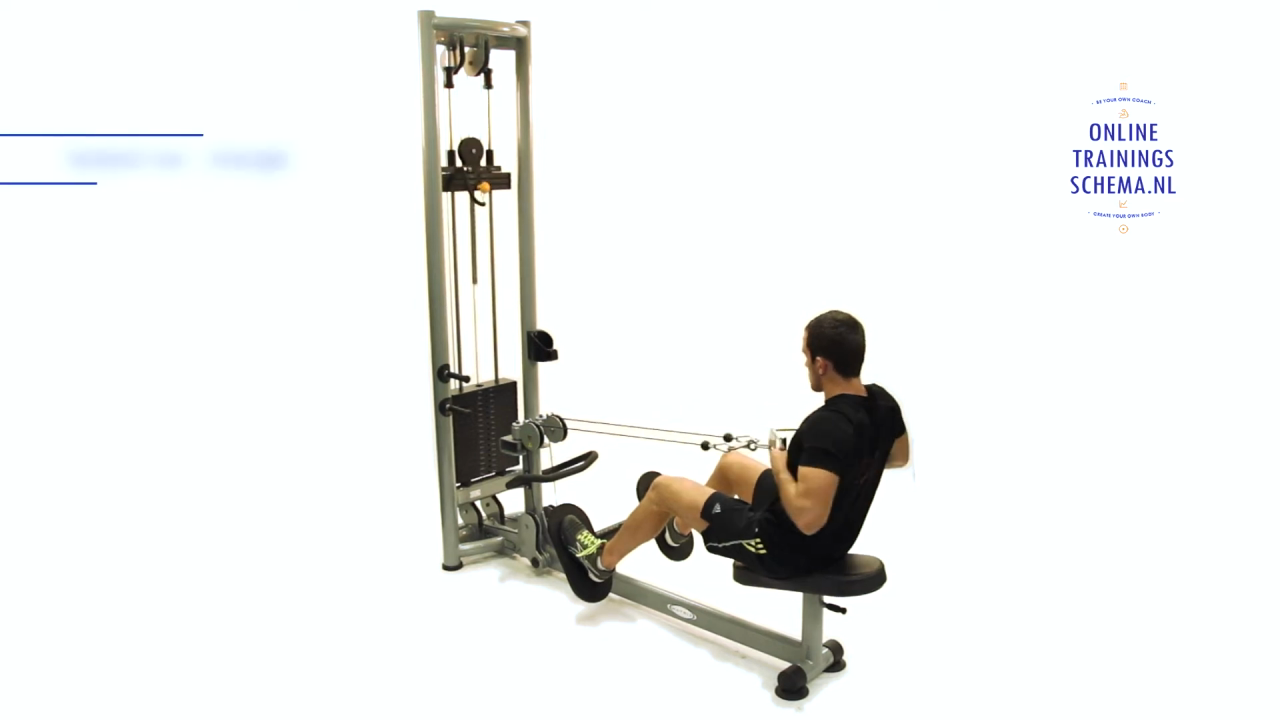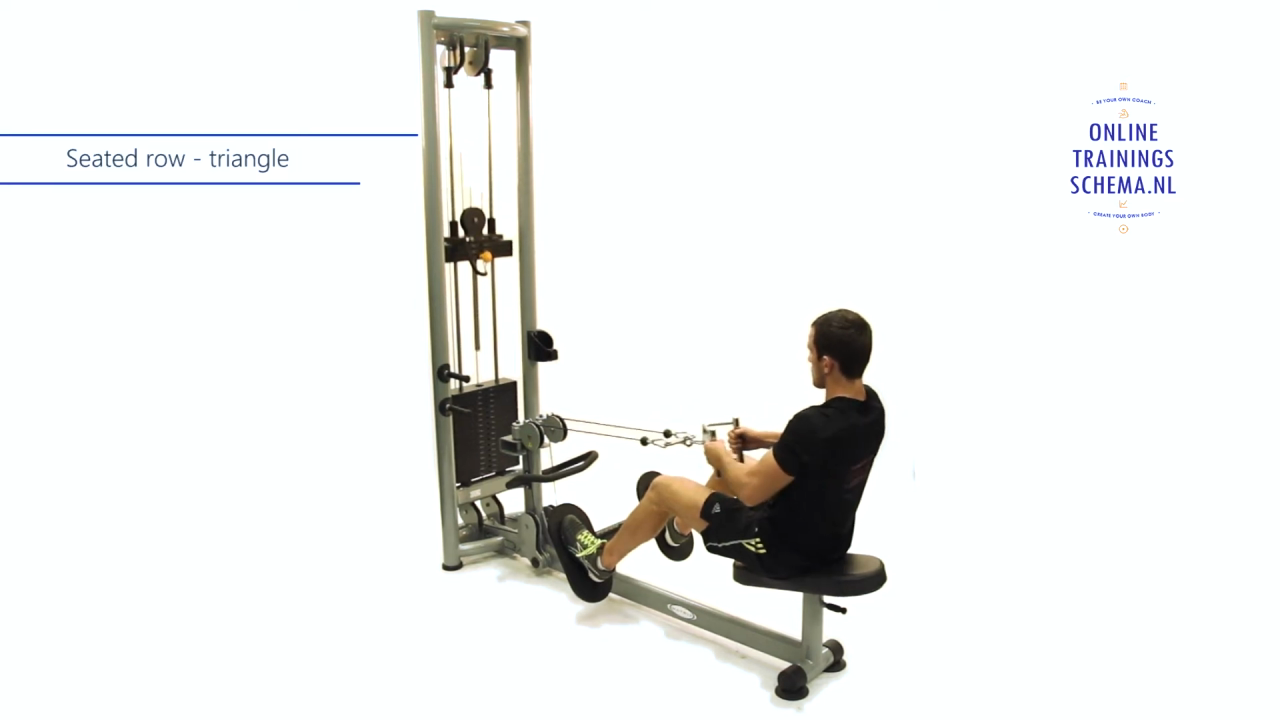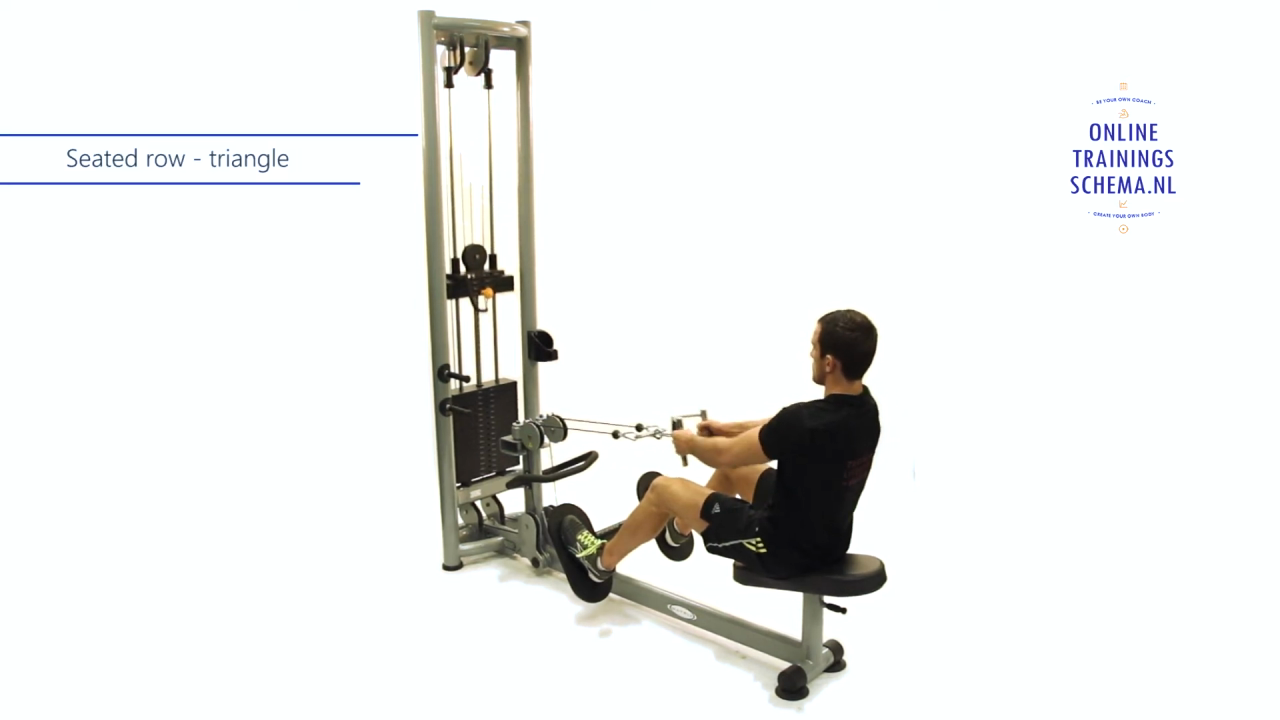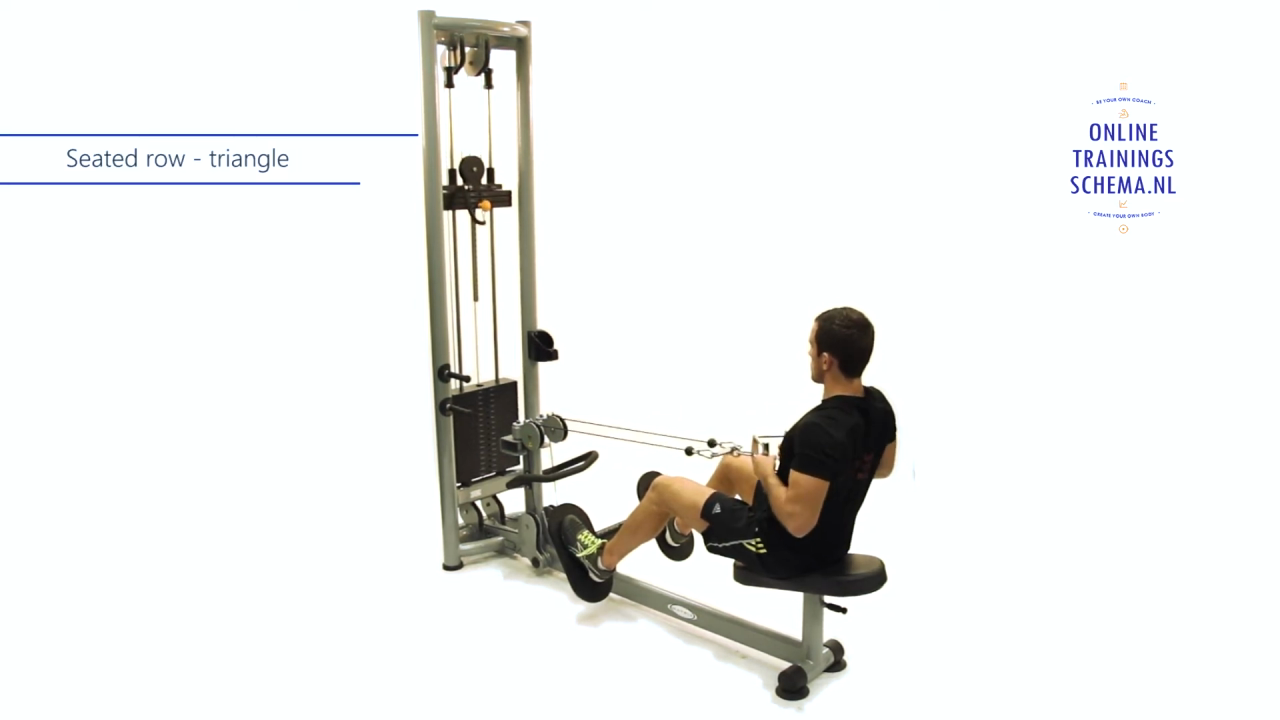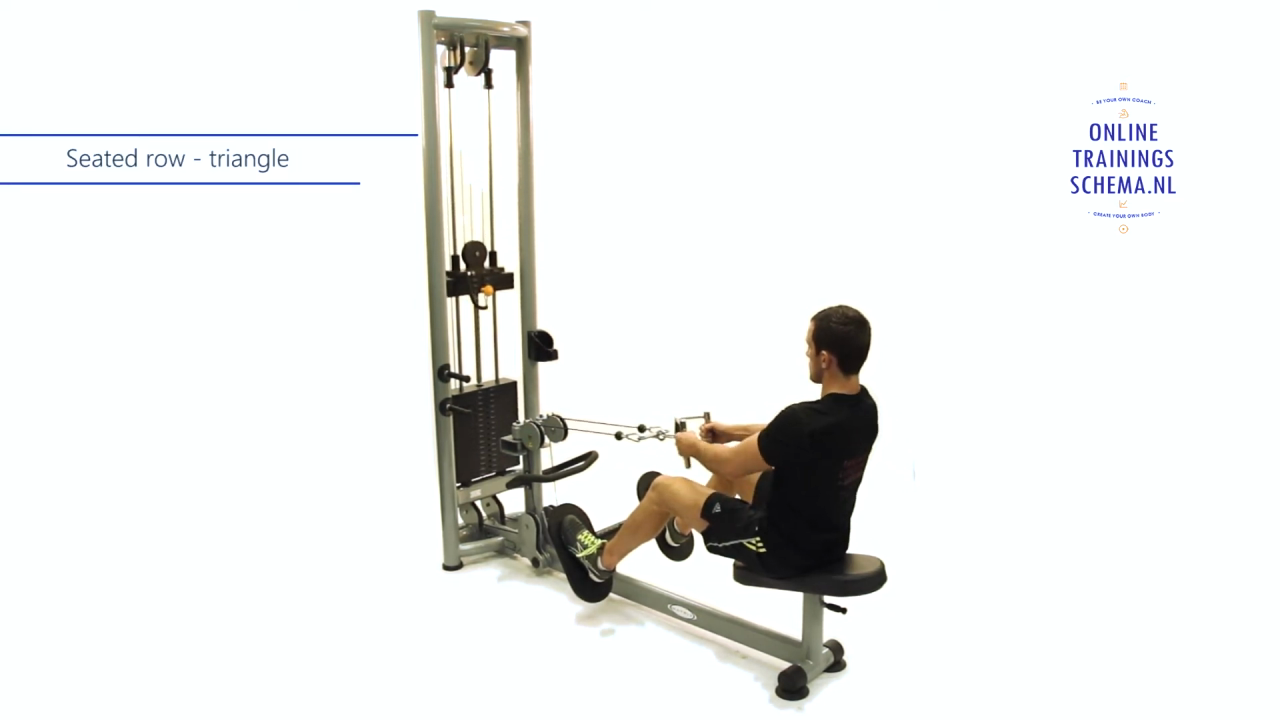
dt=1s
person 1, frame 1
left shoulder: (827, 424)
right shoulder: (883, 404)
left elbow: (808, 517)
right elbow: (899, 457)
left wrist: (781, 467)
left hip: (786, 549)
right hip: (833, 541)
left knee: (663, 487)
right knee: (731, 462)
left ankle: (603, 559)
right ankle: (679, 527)
person 1, frame 2
left shoulder: (815, 424)
right shoulder: (870, 407)
left elbow: (750, 490)
left wrist: (719, 456)
right wrist: (763, 439)
left hip: (784, 548)
right hip: (828, 539)
left knee: (662, 488)
right knee: (733, 467)
left ankle: (603, 559)
right ankle: (678, 528)
person 1, frame 3
left shoulder: (809, 420)
right shoulder: (863, 405)
left elbow: (723, 456)
left wrist: (689, 442)
right wrist: (729, 429)
left hip: (785, 548)
right hip: (827, 538)
left knee: (663, 488)
right knee: (731, 463)
left ankle: (602, 560)
right ankle: (679, 527)
person 1, frame 4
left shoulder: (819, 429)
right shoulder: (879, 407)
left elbow: (797, 521)
right elbow: (884, 467)
left wrist: (767, 472)
left hip: (785, 549)
right hip: (830, 540)
left knee: (664, 487)
right knee: (731, 464)
left ankle: (603, 559)
right ankle: (679, 528)
person 1, frame 5
left shoulder: (806, 420)
right shoulder: (863, 405)
left elbow: (730, 464)
left wrist: (694, 446)
right wrist: (732, 431)
left hip: (782, 547)
right hip: (827, 539)
left knee: (663, 488)
right knee: (733, 463)
left ankle: (603, 560)
right ankle: (679, 527)
